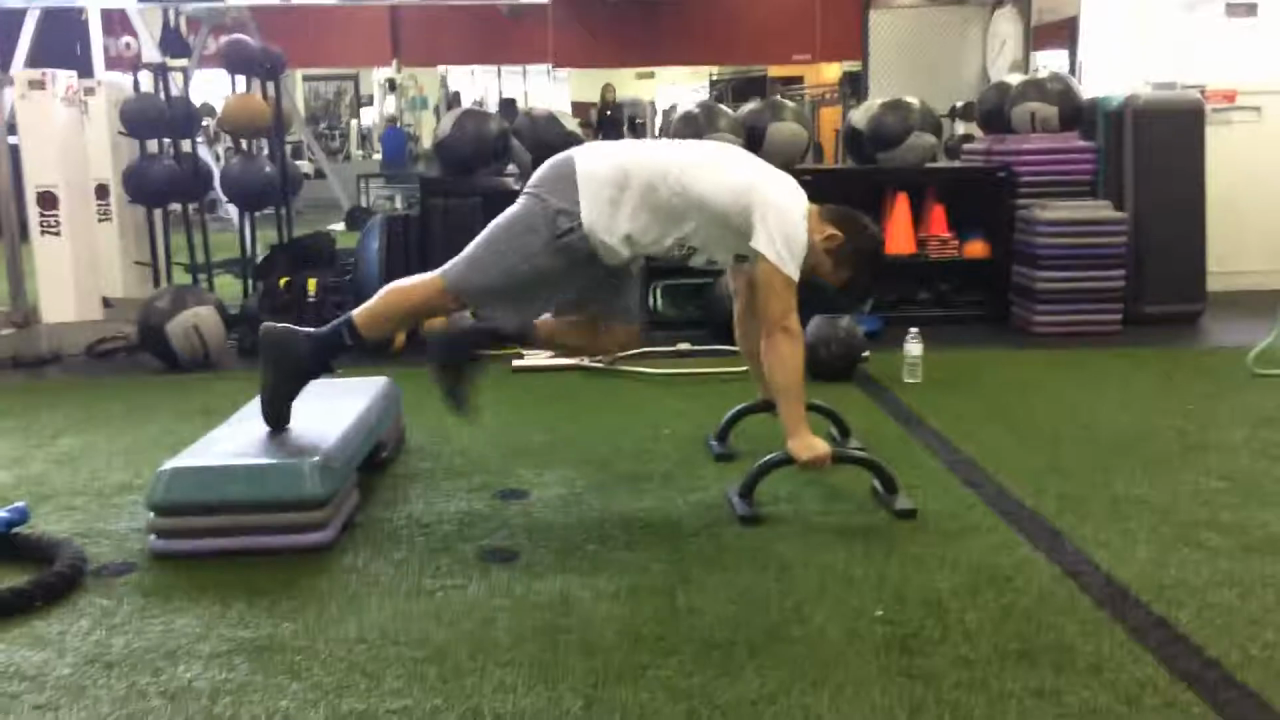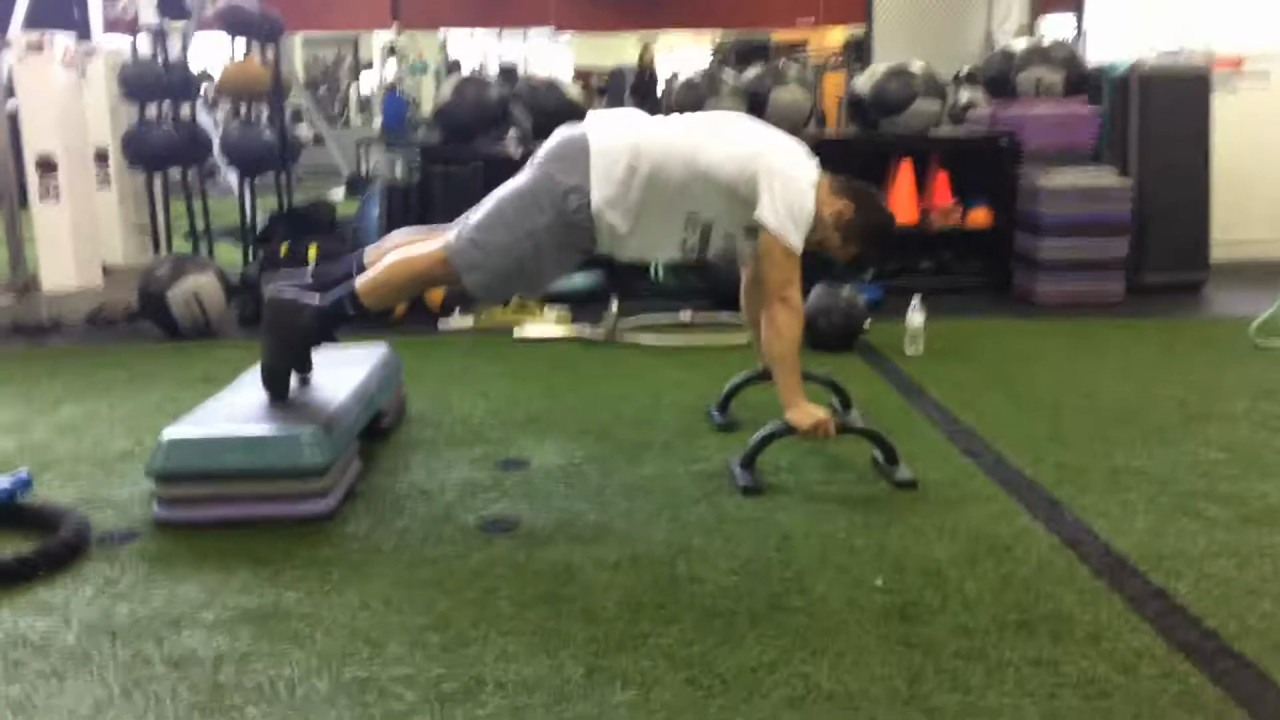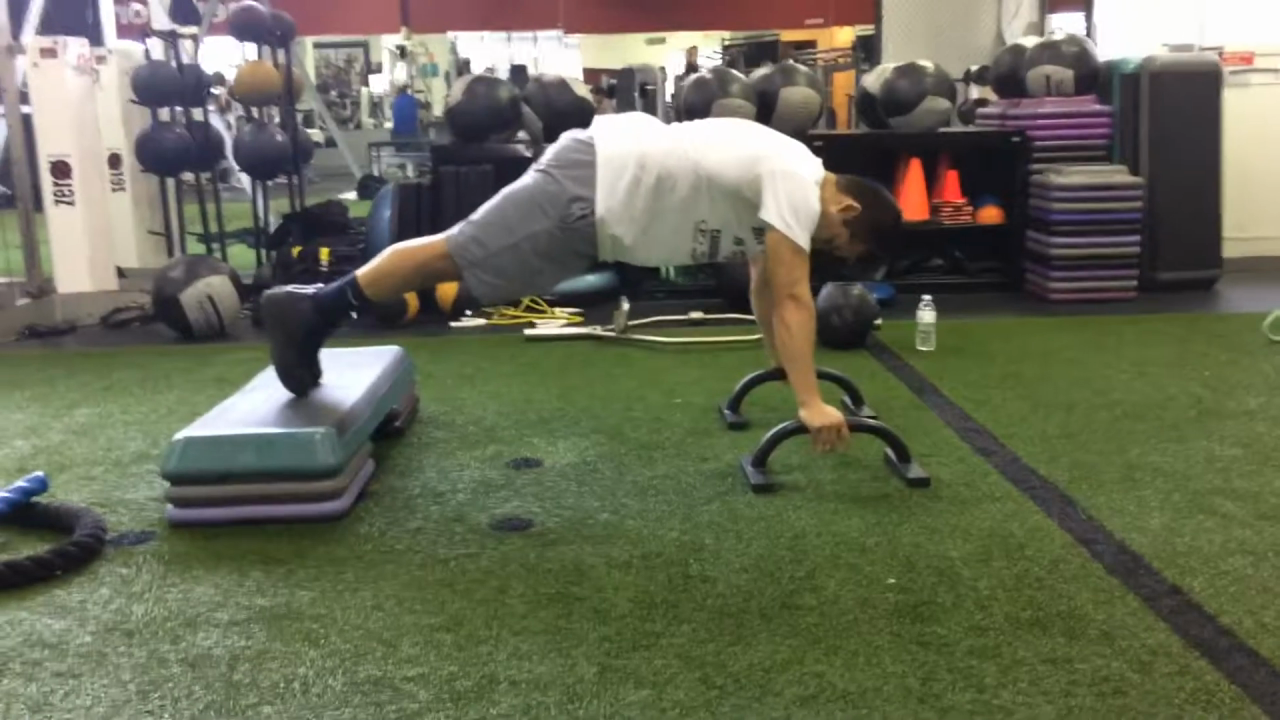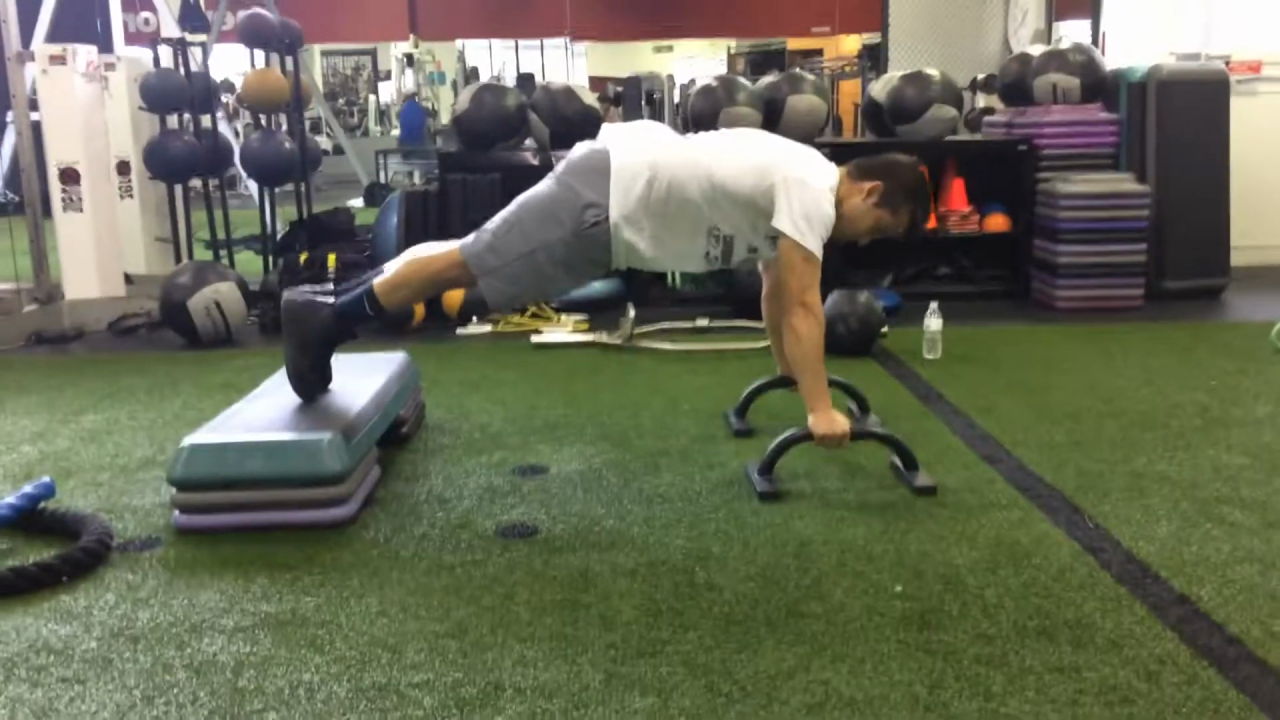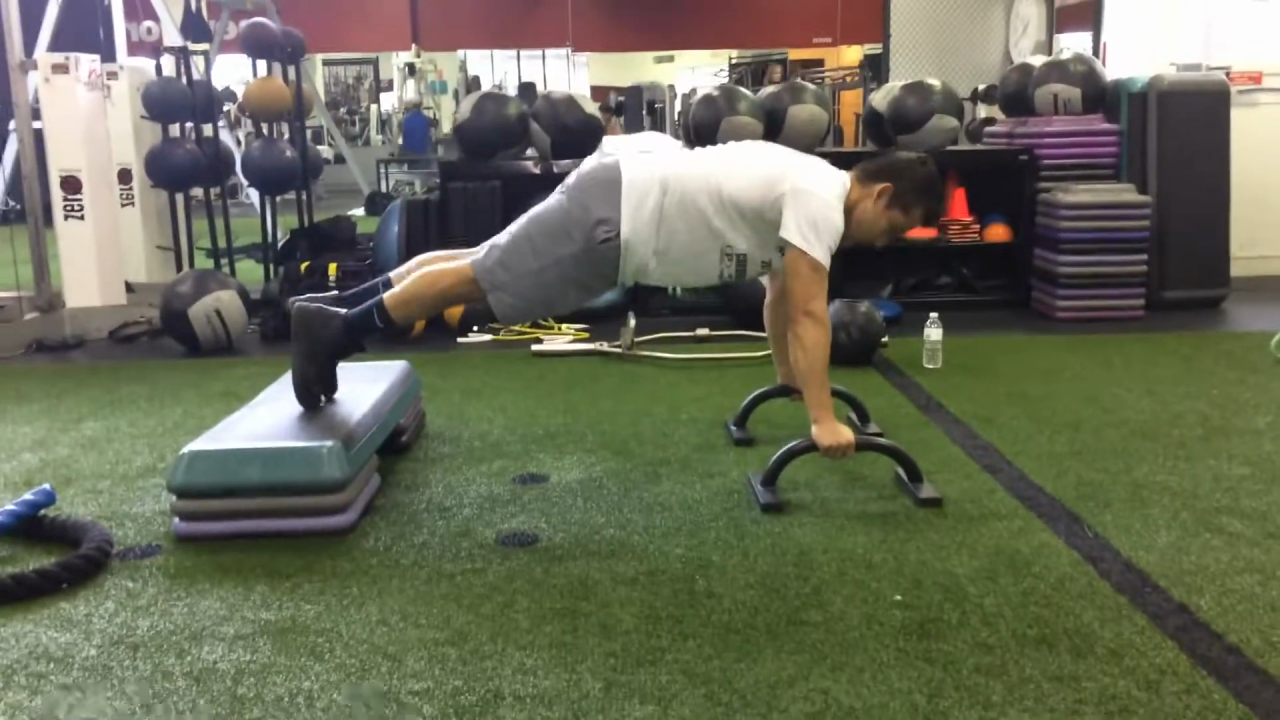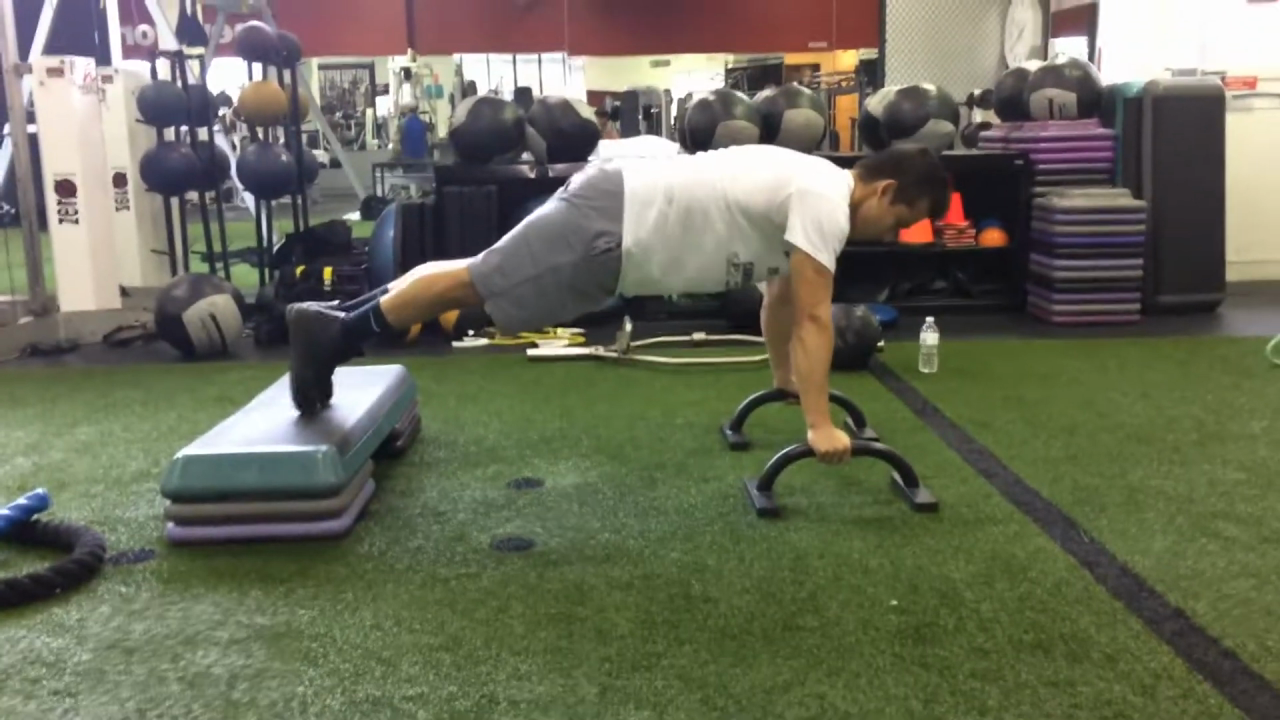
dt=0.4s
person 1, frame 1
left shoulder: (766, 209)
right shoulder: (785, 217)
left elbow: (748, 307)
right elbow: (782, 328)
left wrist: (769, 395)
right wrist: (798, 433)
left hip: (600, 207)
right hip: (580, 205)
left knee: (614, 332)
right knee: (452, 288)
left ankle: (468, 344)
right ankle: (304, 349)
person 1, frame 2
left shoulder: (777, 176)
right shoulder: (794, 189)
left elbow: (756, 282)
right elbow: (782, 299)
left wrist: (771, 366)
right wrist: (795, 403)
left hip: (598, 168)
right hip: (589, 183)
left knee: (454, 241)
right knee: (453, 260)
left ankle: (319, 288)
right ankle: (308, 319)
person 1, frame 3
left shoulder: (782, 181)
right shoulder: (798, 189)
left elbow: (765, 282)
right elbow: (792, 298)
left wrist: (783, 365)
right wrist: (810, 401)
left hip: (604, 175)
right hip: (593, 189)
left knee: (458, 252)
right knee: (453, 254)
left ankle: (317, 304)
right ankle: (310, 310)
person 1, frame 4
left shoulder: (799, 184)
right shoulder: (813, 193)
left elbow: (777, 290)
right elbow: (802, 305)
left wrist: (790, 372)
right wrist: (820, 409)
left hip: (614, 189)
right hip: (604, 200)
left knee: (471, 258)
right knee: (468, 266)
left ankle: (333, 304)
right ankle: (329, 319)
person 1, frame 5
left shoulder: (809, 192)
right shoulder: (821, 202)
left elbow: (781, 297)
right elbow: (808, 313)
left wrist: (789, 376)
right wrist: (823, 418)
left hip: (619, 201)
right hip: (613, 216)
left knee: (478, 267)
right knee: (475, 280)
left ankle: (342, 306)
right ankle: (336, 329)
person 1, frame 6
left shoulder: (812, 191)
right shoulder: (826, 202)
left elbow: (780, 298)
right elbow: (813, 317)
left wrist: (785, 379)
right wrist: (820, 424)
left hip: (619, 209)
right hip: (611, 226)
left knee: (475, 278)
right knee: (474, 284)
left ankle: (338, 317)
right ankle: (334, 333)
